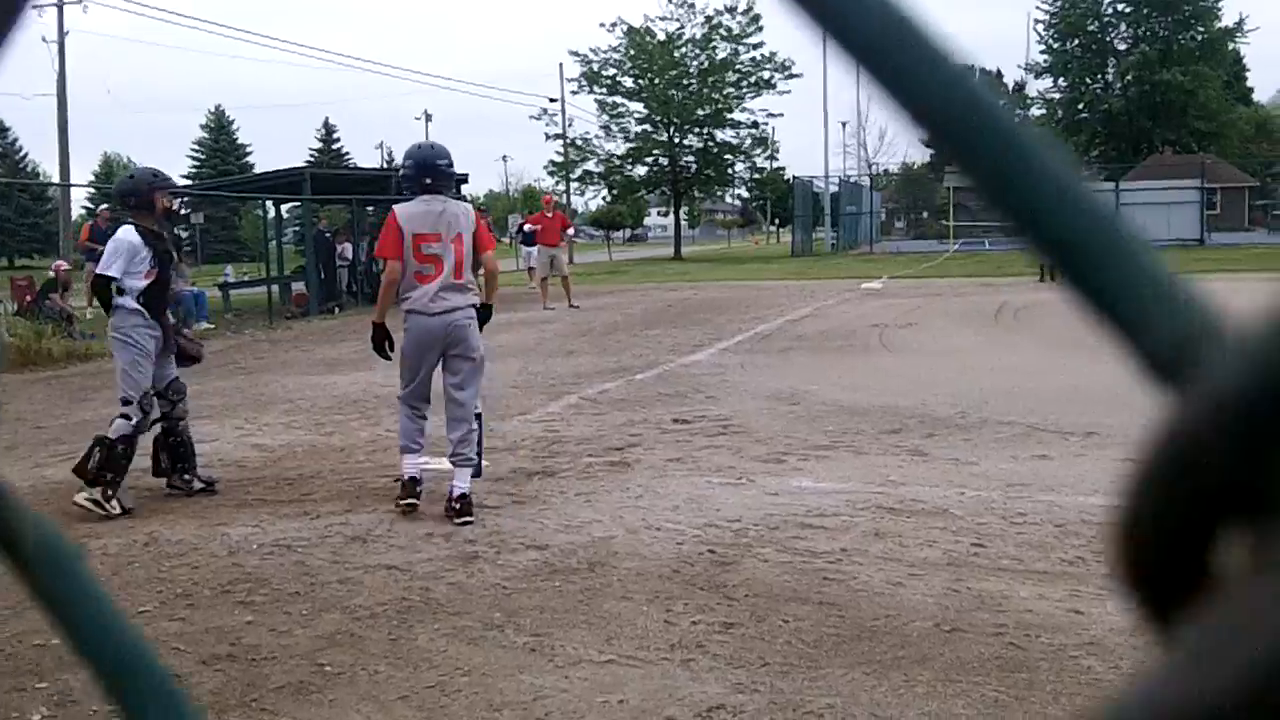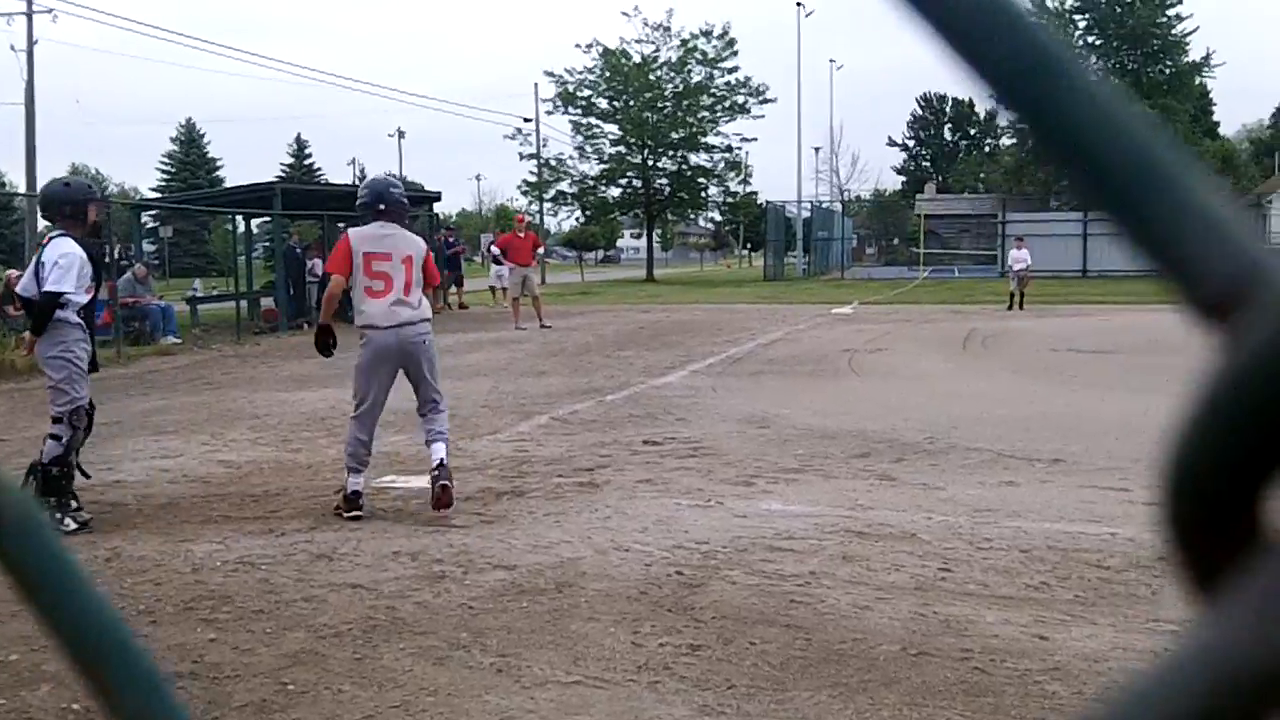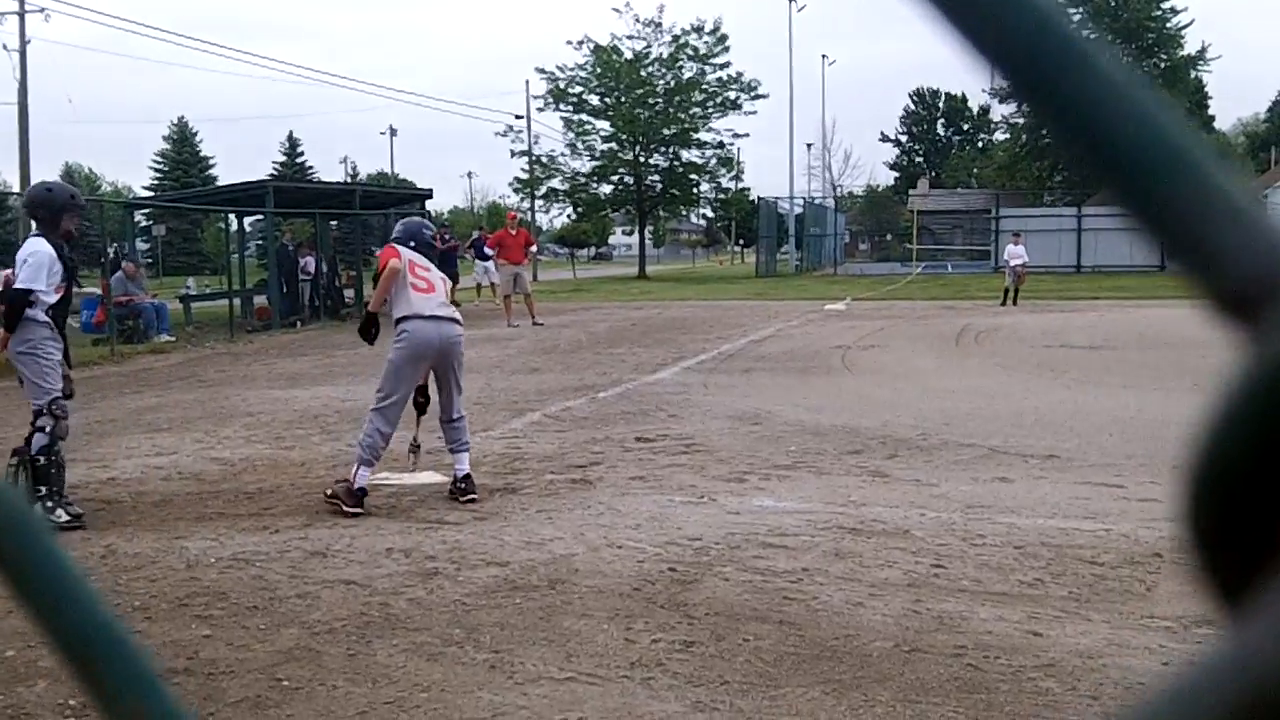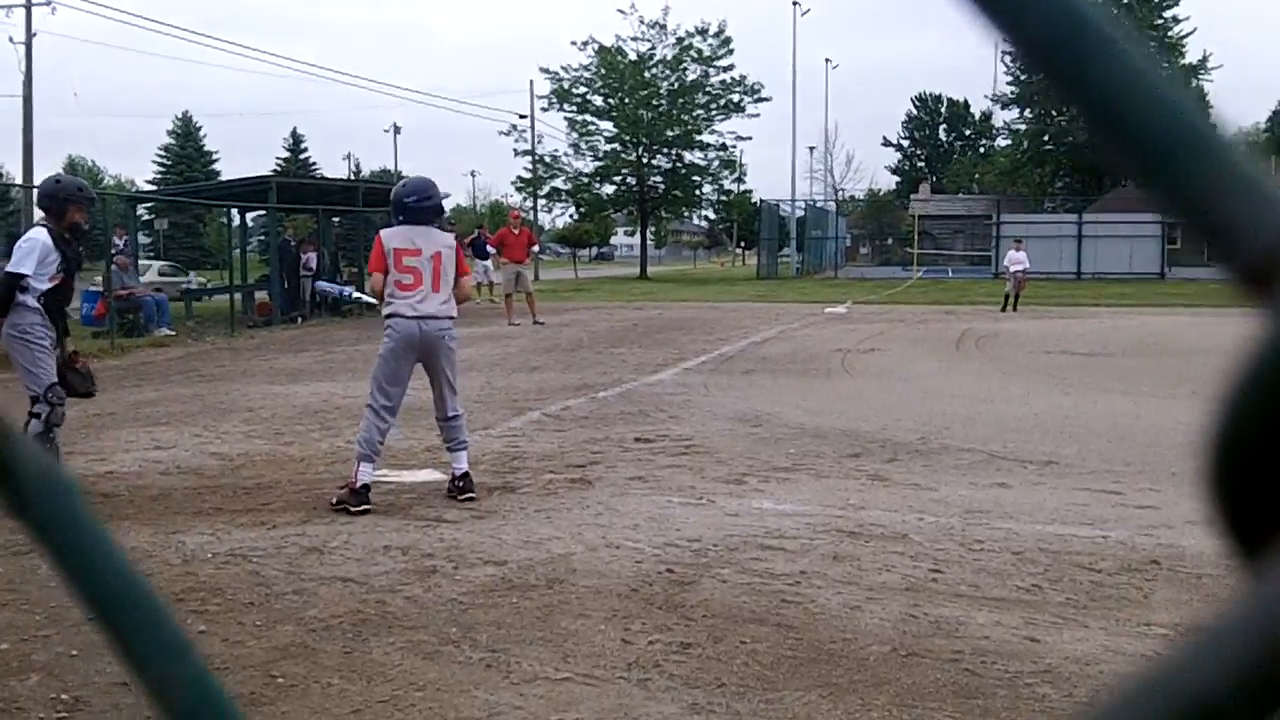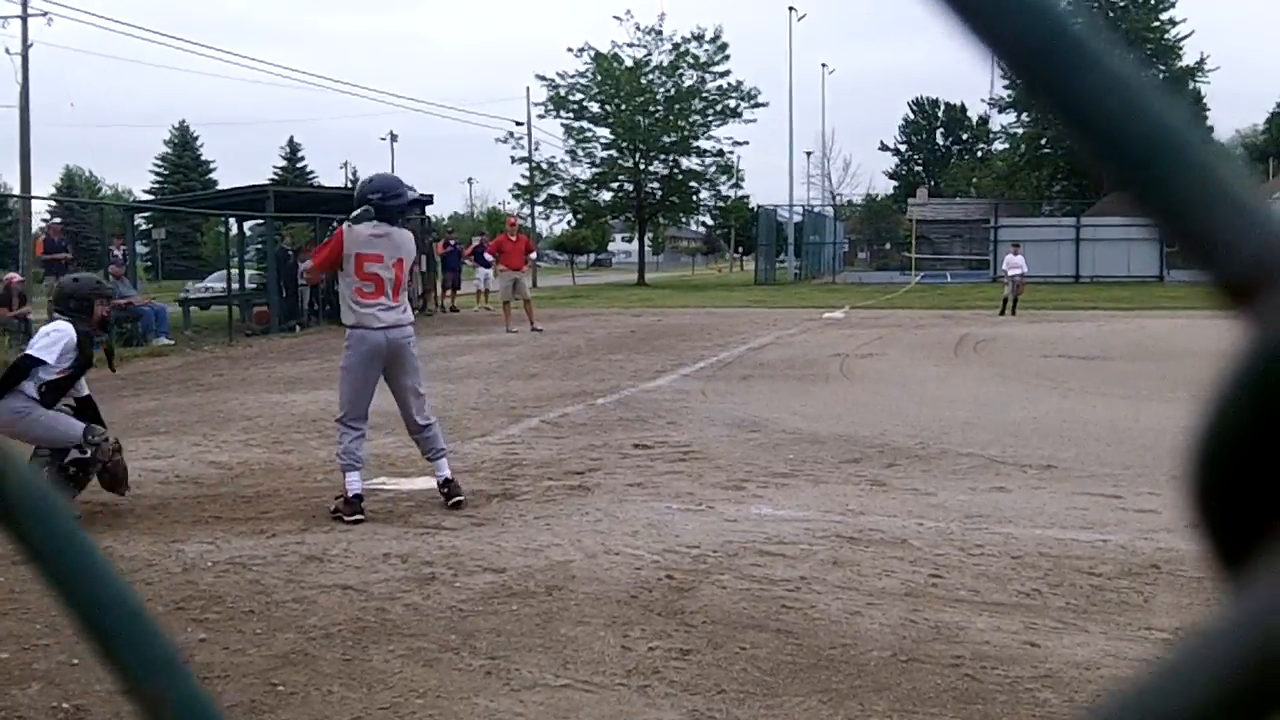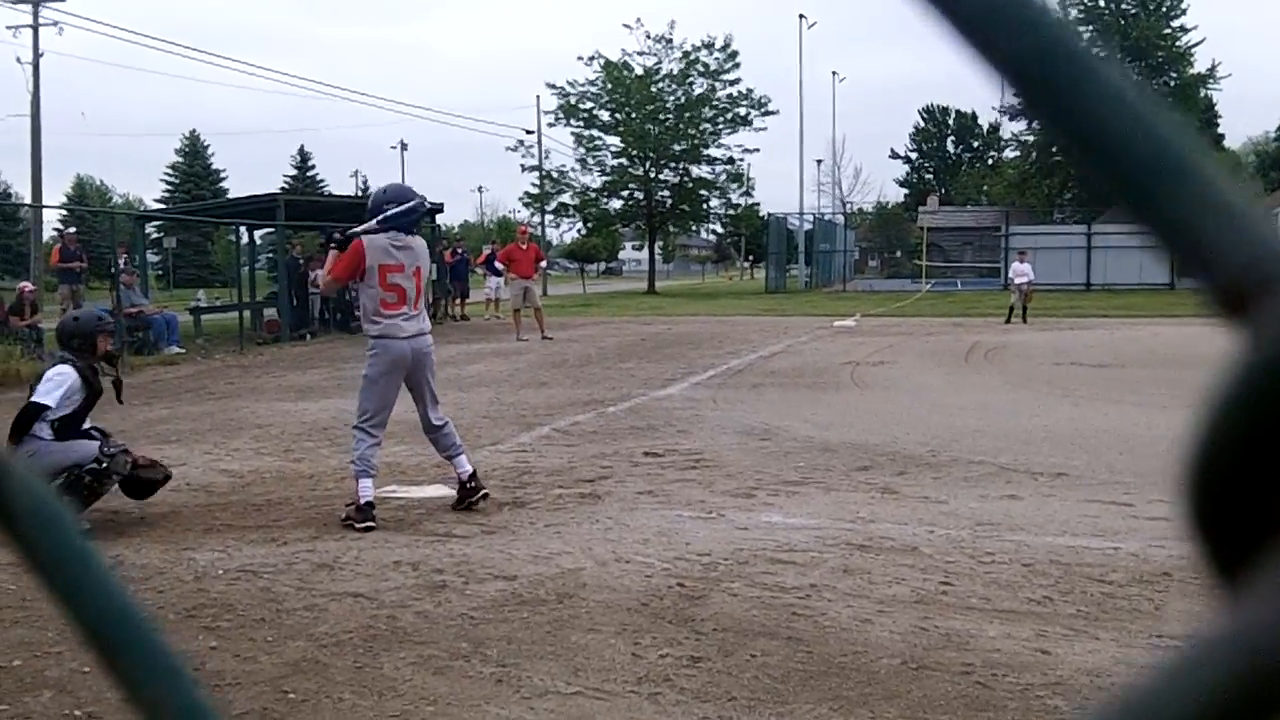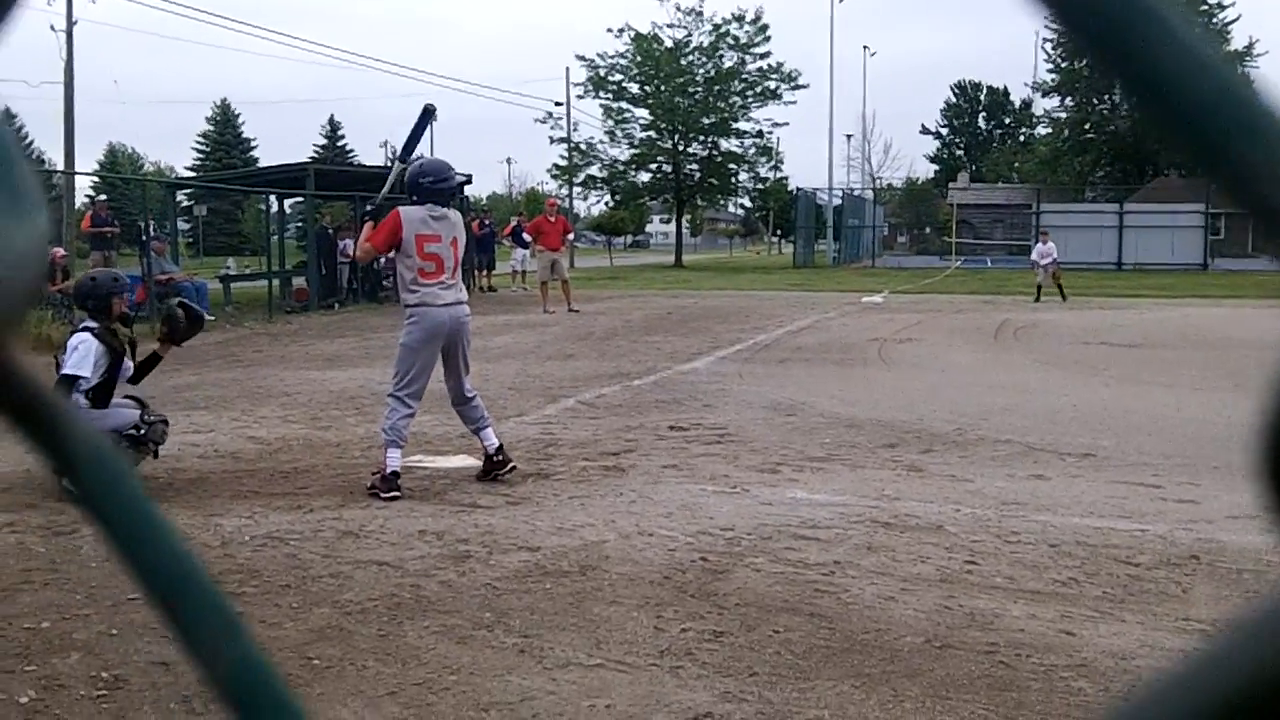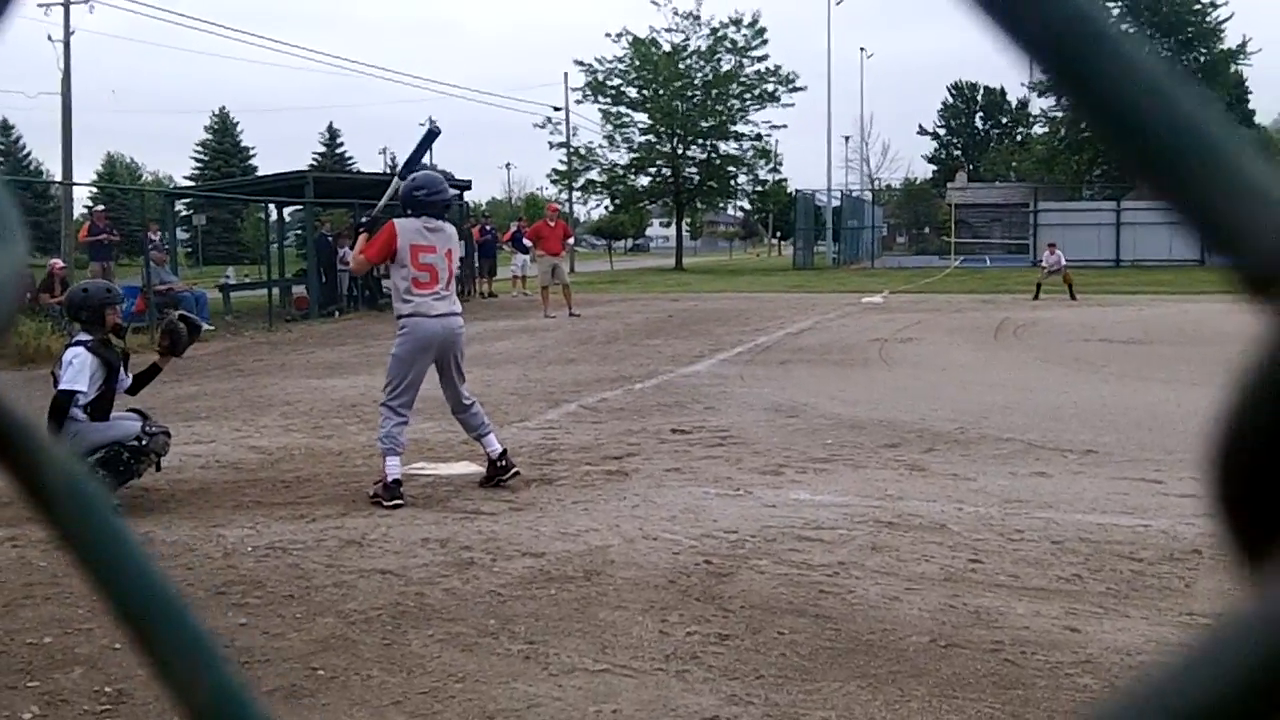
dt=0.5s
person 1, frame 1
left shoulder: (400, 216)
right shoulder: (467, 213)
left elbow: (392, 274)
right elbow: (490, 265)
left wrist: (378, 322)
right wrist: (486, 304)
left hip: (421, 320)
right hip: (462, 318)
left knee: (412, 402)
right knee: (462, 408)
left ankle: (411, 479)
right ankle: (461, 493)
person 1, frame 2
left shoulder: (352, 239)
right shoulder: (417, 243)
left elbow: (335, 287)
left wrist: (324, 326)
left hip: (377, 336)
right hip: (418, 331)
left knee: (363, 417)
right knee: (433, 406)
left ankle: (353, 494)
right ankle: (441, 468)
person 1, frame 3
left shoulder: (394, 251)
right shoulder: (437, 272)
left elbow: (394, 268)
left wrist: (372, 311)
right wrist: (421, 385)
left hip: (417, 330)
right hip: (452, 330)
left knee: (384, 410)
right knee: (452, 409)
left ankle: (356, 488)
right ankle: (463, 479)
person 1, frame 4
left shoulder: (386, 238)
right shoulder: (449, 241)
left elbow: (376, 287)
right elbow: (464, 292)
left hip: (401, 327)
right hip: (441, 327)
left knee: (380, 407)
right knee: (448, 404)
left ankle: (360, 487)
right ankle: (461, 477)
person 1, frame 5
left shoulder: (347, 234)
right shoulder: (407, 240)
left elbow: (311, 272)
left hip: (363, 337)
right hip: (401, 334)
left knee: (351, 419)
right knee: (417, 412)
left ankle: (352, 497)
right ankle: (447, 482)
person 1, frame 6
left shoulder: (364, 246)
right shoulder: (421, 247)
left elbow: (328, 286)
left wrist: (334, 249)
left hip: (386, 346)
right hip: (421, 342)
left knee: (368, 426)
right knee: (434, 417)
left ankle: (364, 504)
right ankle: (469, 481)
person 1, frame 7
left shoulder: (402, 217)
right shoulder: (456, 219)
left elbow: (363, 255)
left wrist: (369, 220)
left hip: (424, 316)
right hip: (458, 312)
left knee: (403, 395)
right knee: (462, 389)
left ankle: (390, 474)
right ankle: (496, 455)
person 1, frame 8
left shoulder: (397, 229)
right shoulder: (451, 233)
left elbow: (358, 266)
left wrist: (364, 231)
left hip: (416, 327)
right hip: (452, 324)
left knee: (395, 405)
right knee: (460, 398)
left ankle: (391, 482)
right ankle: (499, 459)
person 2, frame 1
left shoulder: (158, 238)
right shoulder: (127, 238)
right elbow: (101, 282)
left wrist: (166, 324)
right wrist: (113, 316)
left hip: (156, 328)
right hip: (133, 329)
left knee: (174, 399)
right knee: (136, 407)
left ankle: (182, 473)
right ankle: (100, 485)
person 2, frame 2
left shoulder: (50, 247)
right shoulder: (72, 250)
left elbow: (24, 294)
right elbow: (51, 298)
left wrist: (38, 330)
right wrist: (36, 333)
left hip: (60, 341)
right hip: (66, 340)
left knee: (81, 415)
right knee: (68, 420)
left ankle: (56, 494)
right ankle: (52, 506)
person 2, frame 3
left shoulder: (46, 248)
right shoulder: (42, 249)
left hip: (43, 340)
right hip: (37, 340)
left knee: (46, 412)
right knee: (52, 415)
left ankle: (35, 488)
right ankle: (46, 499)
person 2, frame 4
left shoulder: (64, 242)
right shoulder: (39, 237)
left wrist: (65, 342)
left hip: (44, 330)
right hip: (27, 326)
left knee: (47, 400)
right knee: (49, 400)
person 2, frame 5
left shoulder: (80, 338)
right shoulder: (64, 333)
left elbow: (83, 399)
right elbow: (23, 365)
left wrist: (104, 434)
left hip: (29, 405)
left knee: (70, 432)
right knee: (94, 441)
person 2, frame 6
left shoulder: (85, 374)
right shoulder: (66, 373)
left elbow: (80, 430)
right elbow: (29, 413)
right wrist: (12, 454)
left hip: (52, 448)
right hip: (35, 451)
right knee: (115, 456)
person 2, frame 7
left shoulder: (109, 336)
right shoulder: (88, 340)
left elbow: (132, 375)
right elbow: (63, 385)
left wrist: (163, 348)
left hip: (90, 413)
left knee: (135, 406)
right knee: (154, 427)
person 2, frame 8
left shoulder: (104, 347)
right shoulder: (83, 353)
left elbow: (131, 386)
right elbow: (61, 402)
left wrist: (162, 360)
left hip: (89, 426)
right hip: (74, 433)
left knee: (137, 419)
right knee: (156, 437)
